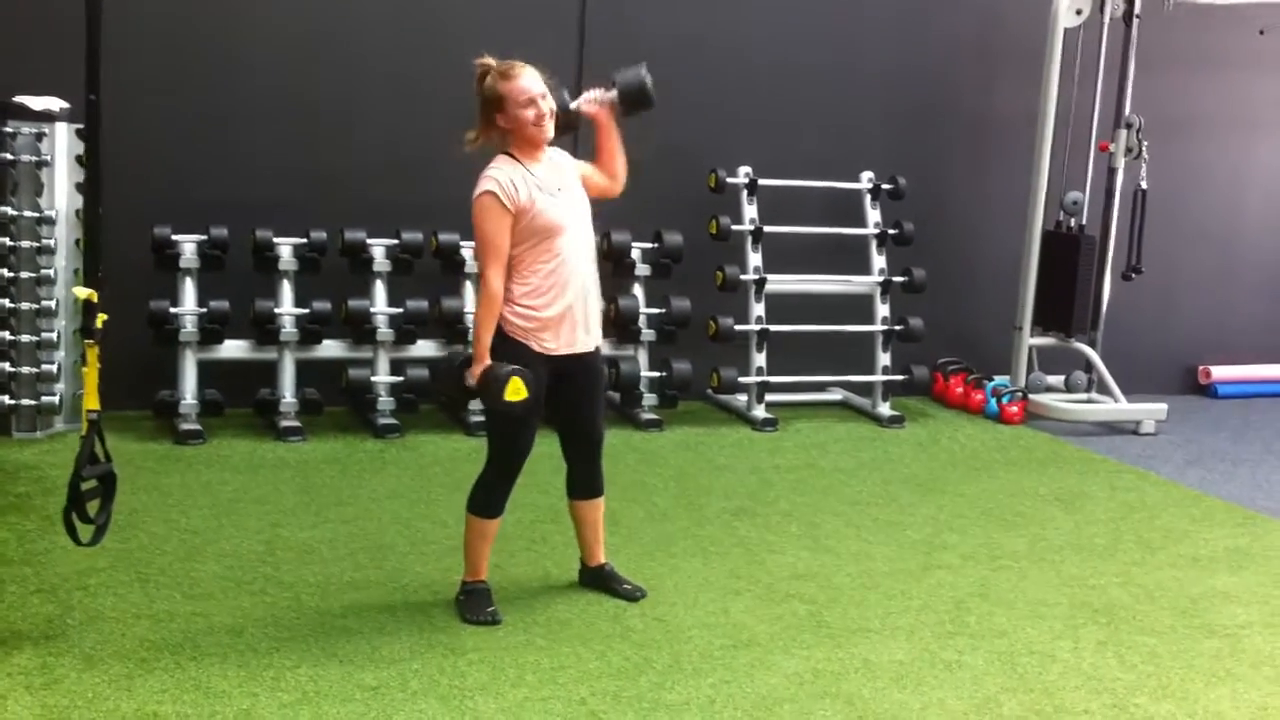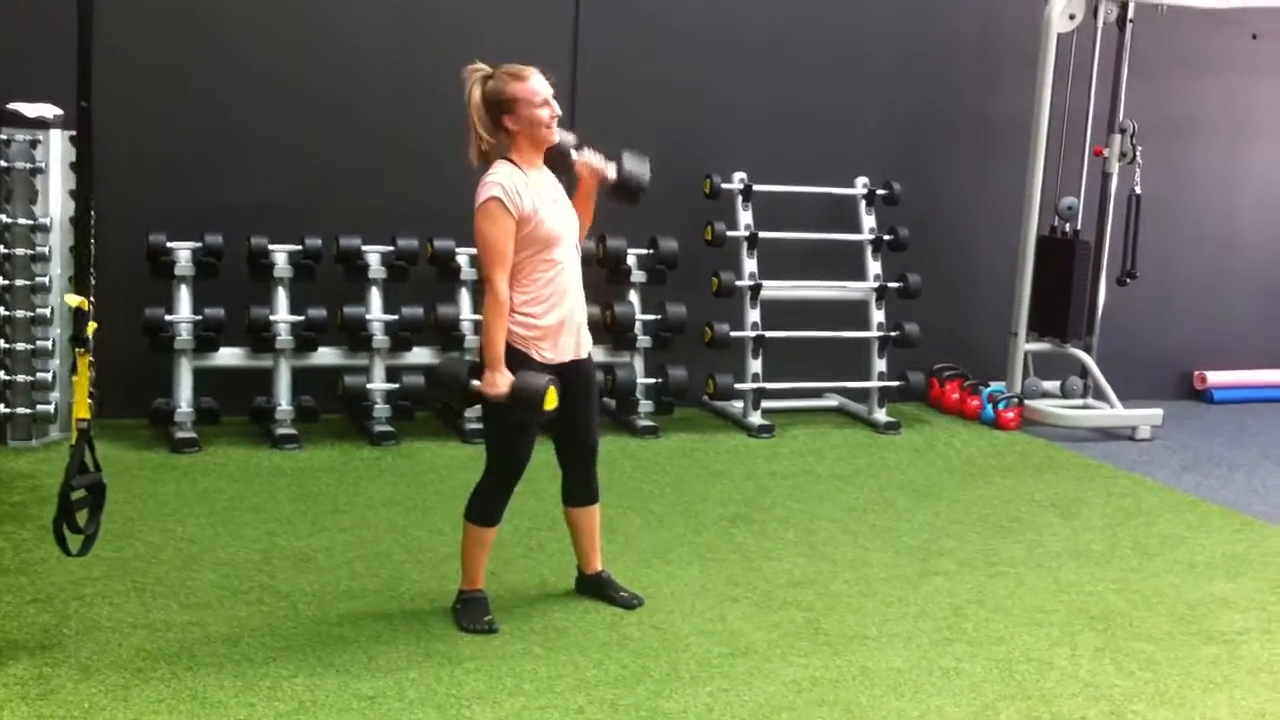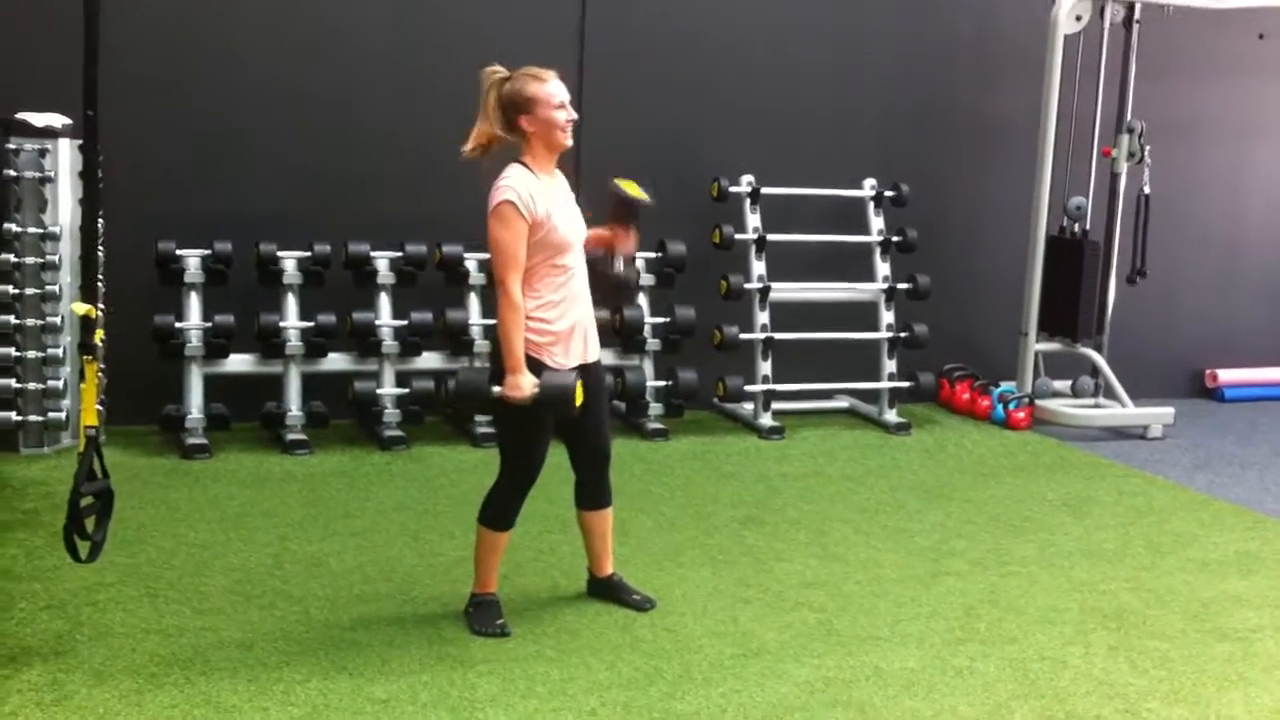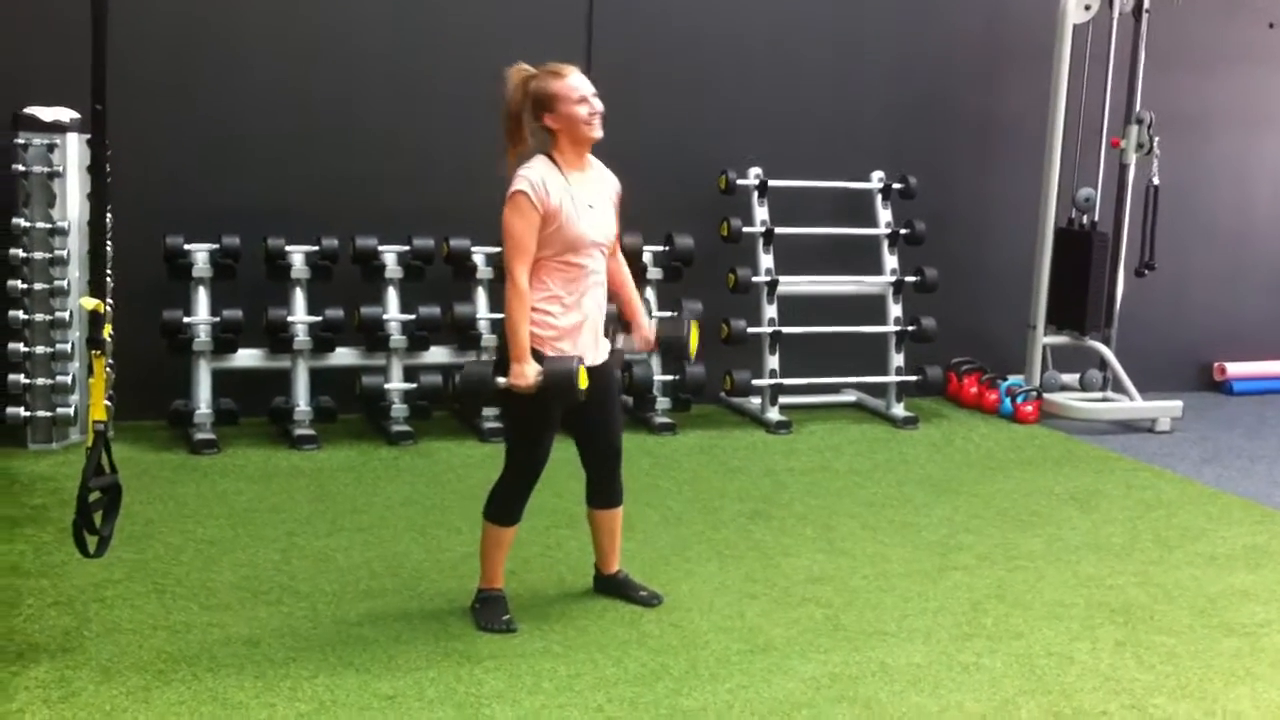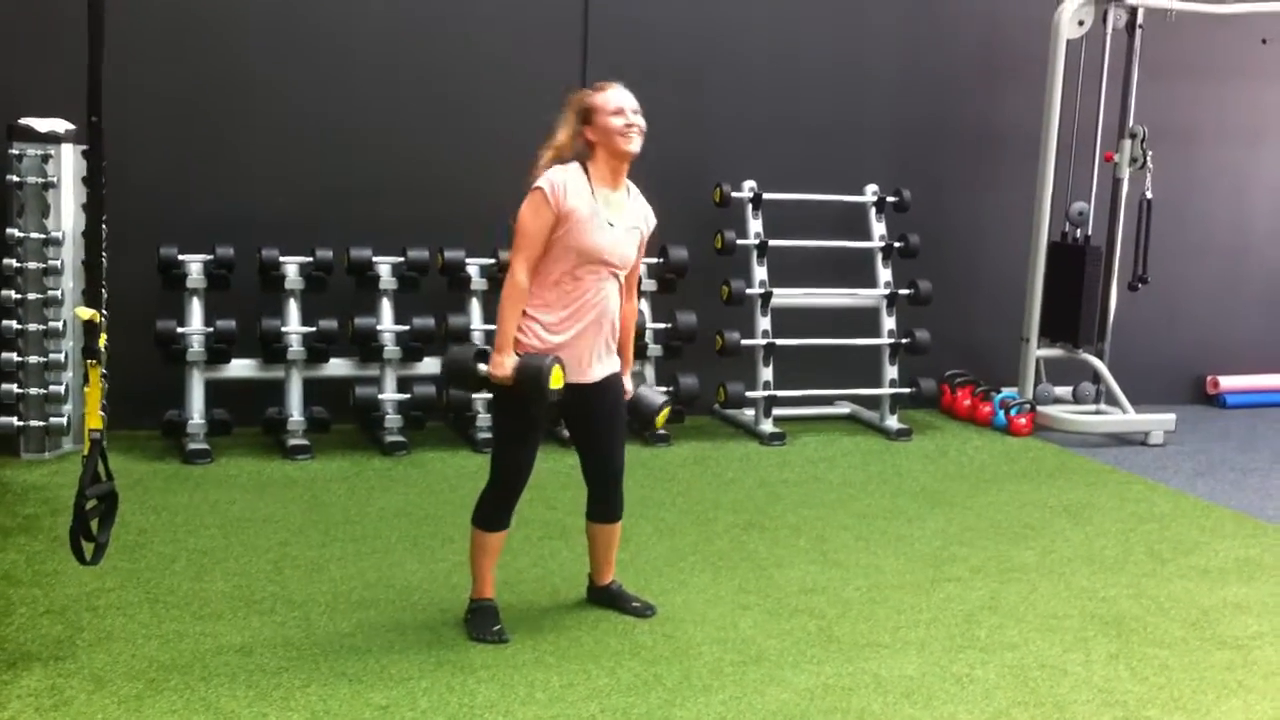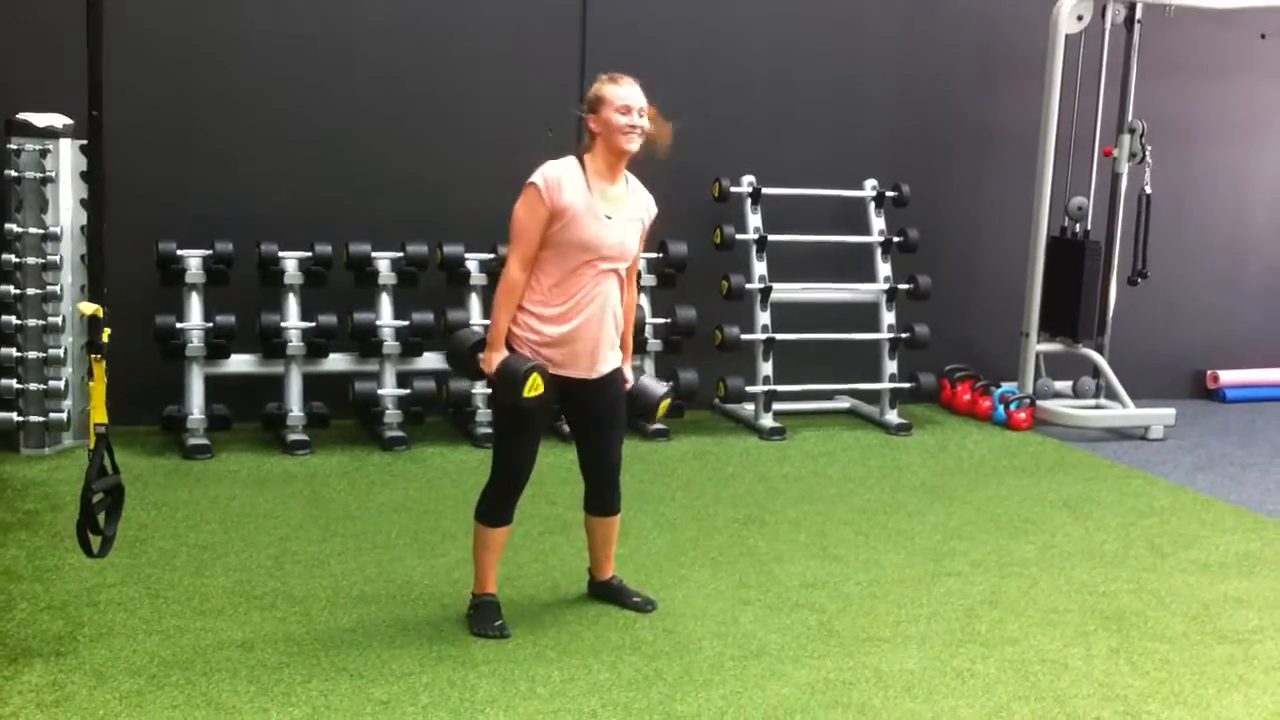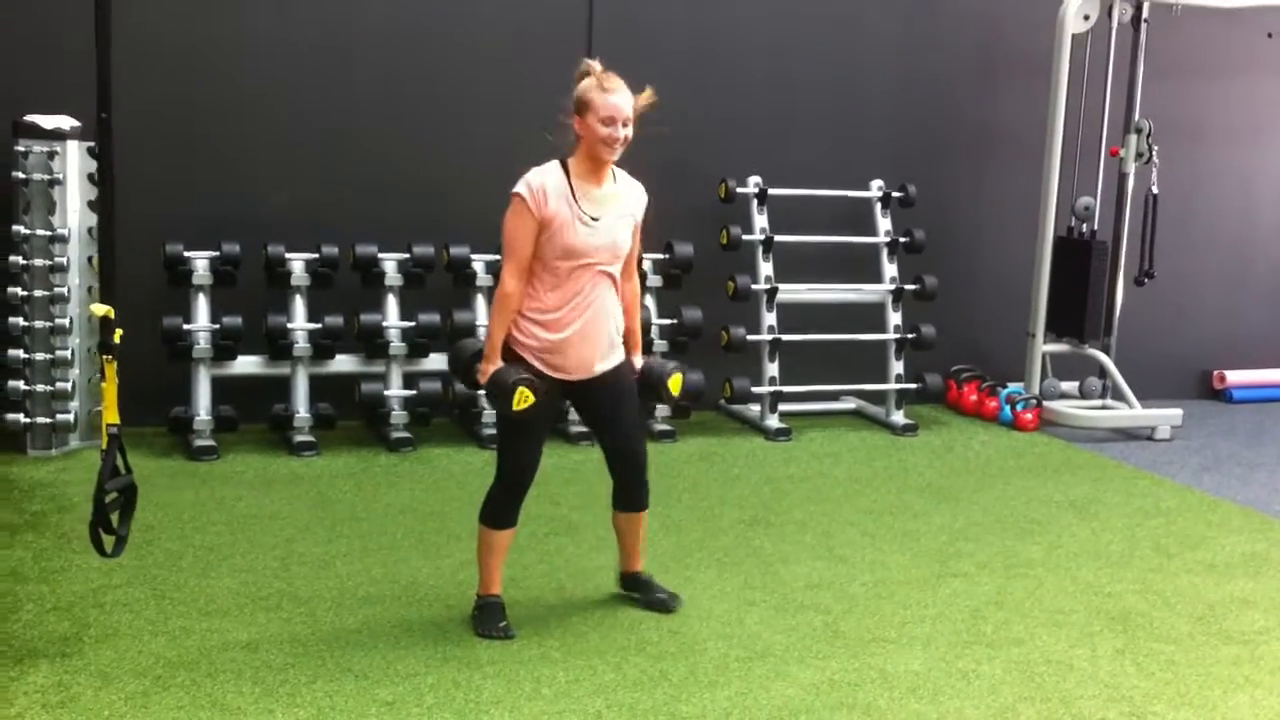
dt=0.2s
person 1, frame 1
left shoulder: (560, 161)
right shoulder: (499, 182)
left elbow: (613, 183)
right elbow: (492, 277)
left wrist: (605, 121)
right wrist: (481, 356)
left hip: (580, 340)
right hip: (524, 345)
left knee: (587, 454)
right knee: (505, 464)
left ankle: (595, 565)
right ankle: (474, 583)
person 1, frame 2
left shoulder: (545, 174)
right shoulder: (501, 187)
right elbow: (497, 284)
left wrist: (591, 182)
right wrist: (493, 366)
left hip: (571, 347)
right hip: (523, 354)
left knee: (582, 460)
right knee: (504, 473)
left ankle: (591, 573)
right ankle: (470, 593)
person 1, frame 3
left shoulder: (557, 178)
right shoulder: (514, 190)
right elbow: (509, 286)
left wrist: (608, 238)
right wrist: (515, 370)
left hip: (580, 352)
right hip: (535, 359)
left knee: (595, 464)
right knee: (518, 477)
left ankle: (603, 575)
right ankle: (483, 595)
person 1, frame 4
left shoulder: (605, 178)
right shoulder: (533, 184)
right elbow: (518, 276)
left wrist: (639, 317)
right wrist: (520, 359)
left hip: (593, 350)
right hip: (542, 355)
left knee: (607, 463)
right knee: (523, 473)
left ankle: (609, 572)
right ankle: (490, 591)
person 1, frame 5
left shoulder: (641, 210)
right shoulder: (557, 187)
right elbow: (520, 273)
left wrist: (627, 368)
right wrist: (502, 350)
left hip: (598, 368)
right hip: (534, 363)
left knee: (609, 479)
right knee: (507, 481)
left ankle: (603, 583)
right ankle: (481, 601)
person 1, frame 6
left shoulder: (641, 202)
right shoulder: (552, 181)
right elbow: (517, 269)
left wrist: (627, 357)
right wrist: (496, 345)
left hip: (598, 362)
right hip: (534, 357)
left knee: (605, 472)
right knee: (509, 475)
left ankle: (602, 577)
right ankle: (483, 596)
person 1, frame 7
left shoulder: (632, 194)
right shoulder: (538, 189)
right elbow: (512, 280)
left wrist: (636, 349)
right wrist: (491, 356)
left hip: (605, 360)
right hip: (537, 361)
left knee: (632, 464)
right knee: (514, 478)
left ankle: (634, 574)
right ankle: (488, 598)
